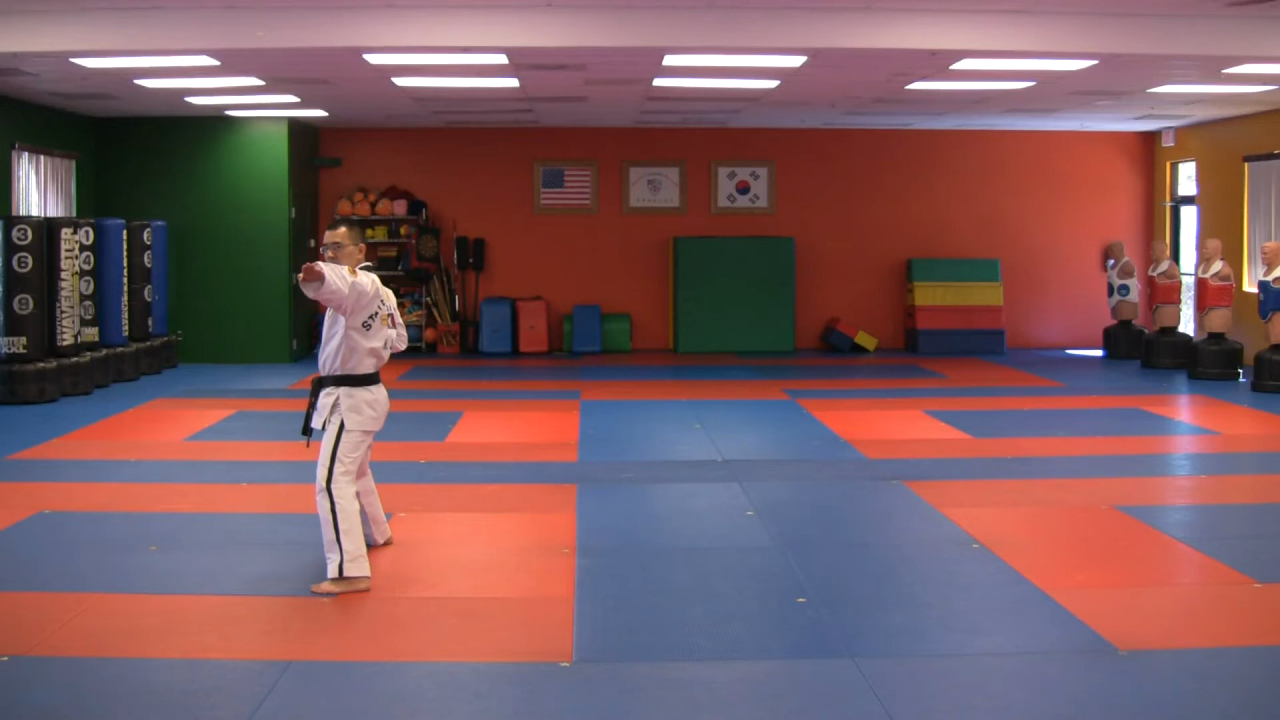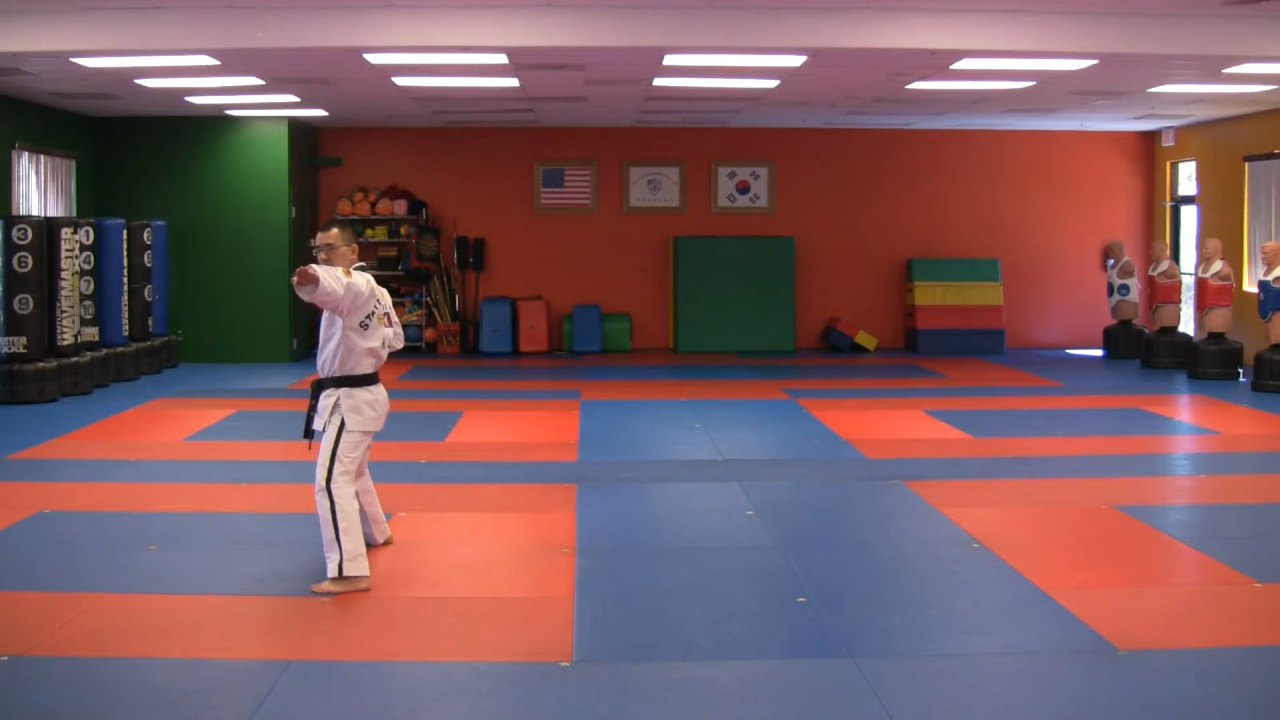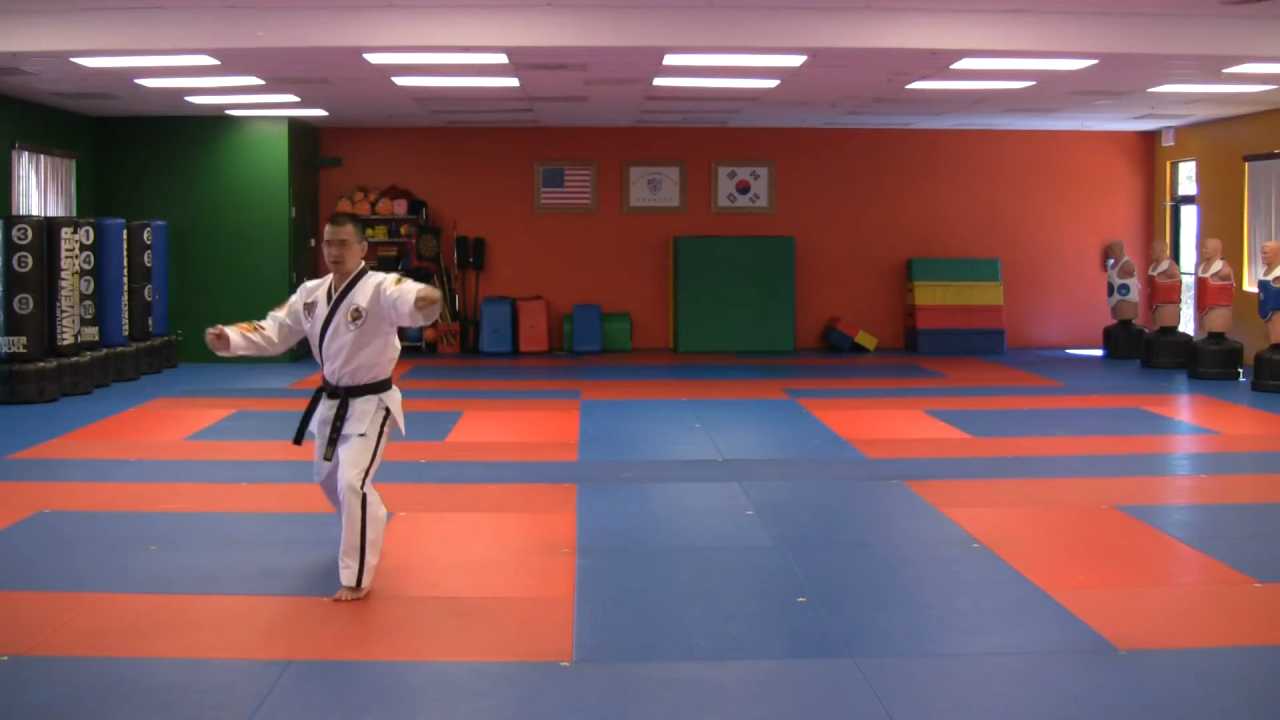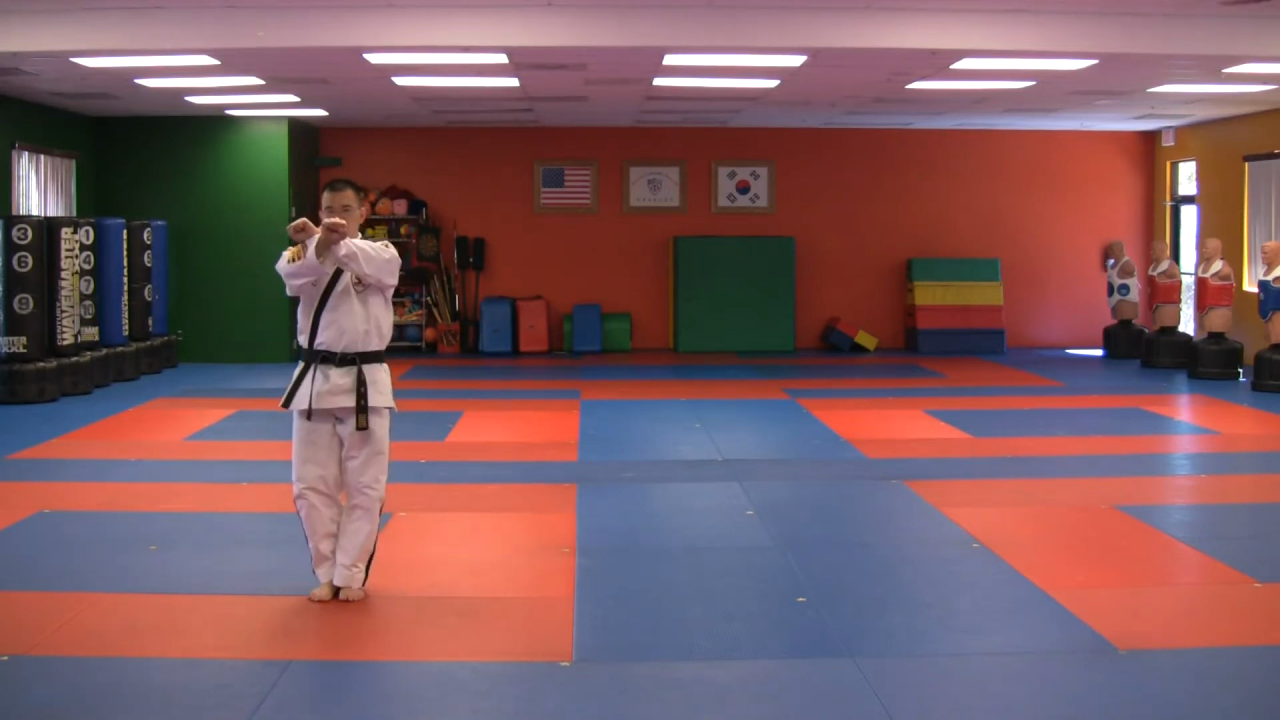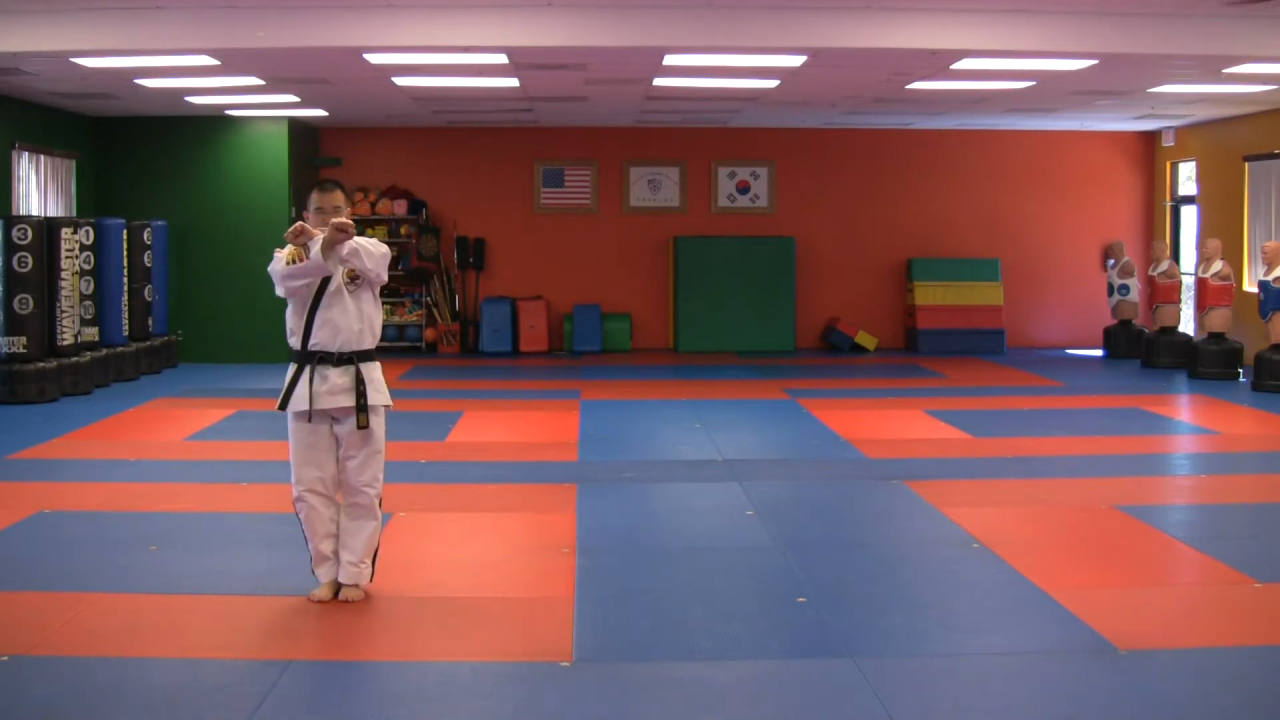
dt=1s
person 1, frame 1
left shoulder: (360, 284)
right shoulder: (379, 290)
left elbow: (339, 283)
right elbow: (398, 339)
left wrist: (317, 277)
right wrist: (366, 340)
left hip: (350, 398)
right hip: (364, 393)
left knee: (333, 480)
right knee: (354, 471)
left ankle: (350, 572)
right ankle: (376, 533)
person 1, frame 2
left shoulder: (356, 284)
right shoulder: (373, 290)
left elbow: (334, 284)
right elbow: (394, 338)
left wrist: (312, 279)
right wrist: (358, 338)
left hip: (349, 399)
right hip: (360, 393)
left knee: (332, 479)
right knee: (353, 470)
left ankle: (350, 571)
right ankle: (376, 532)
person 1, frame 3
left shoulder: (379, 288)
right shoulder: (311, 293)
left elbow: (408, 302)
right elbow: (273, 330)
left wrist: (425, 302)
right wrist: (228, 338)
left hip: (369, 405)
right hip: (331, 403)
left knee: (353, 484)
right knee: (331, 480)
left ankle: (355, 579)
right ankle: (367, 535)
person 1, frame 4
left shoulder: (382, 256)
right shoulder: (306, 254)
left elbow: (369, 263)
right elbow: (292, 271)
left wrist: (331, 241)
right wrist: (320, 244)
left hip: (365, 382)
right hip: (315, 381)
left knee: (364, 486)
right knee: (312, 485)
left ankle: (350, 575)
right ankle: (327, 574)
person 1, frame 5
left shoulder: (364, 253)
right shoulder: (291, 255)
left elbow: (374, 258)
right elbow: (289, 274)
left wrist: (331, 240)
right wrist: (324, 244)
left hip: (359, 380)
right hip: (309, 383)
left knee: (362, 485)
right knee: (311, 485)
left ankle: (353, 574)
right ankle: (328, 574)
